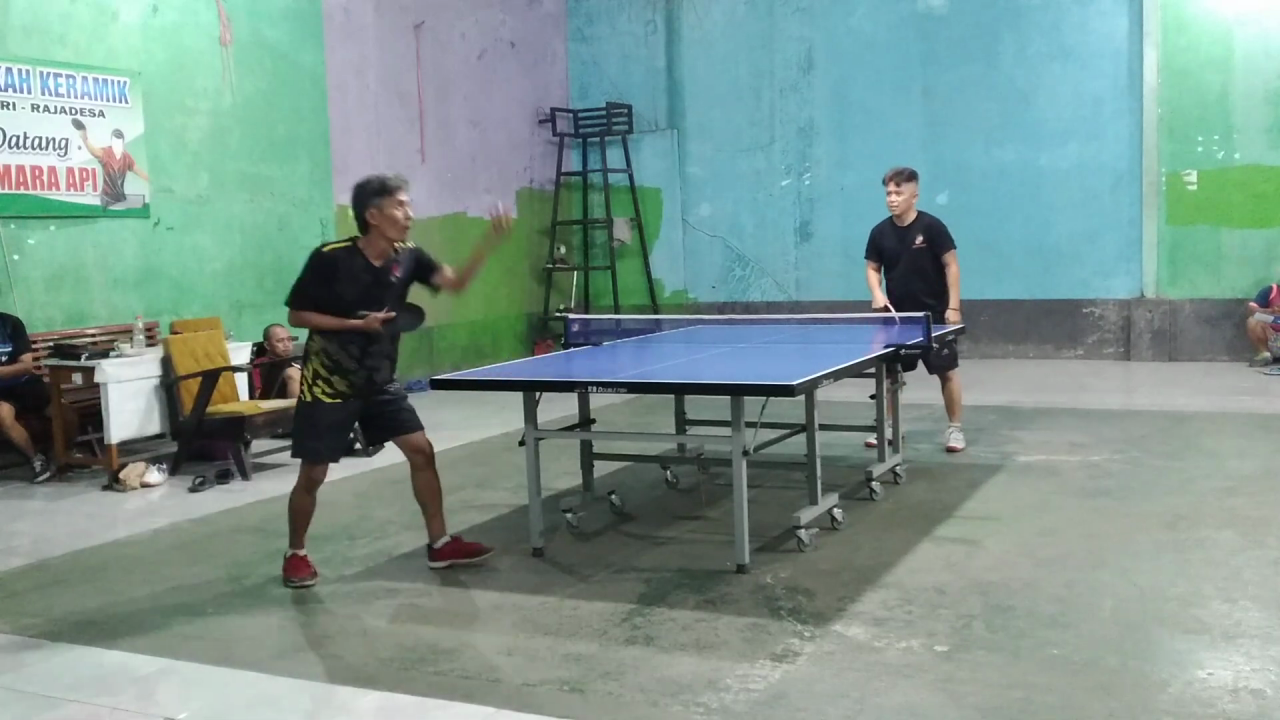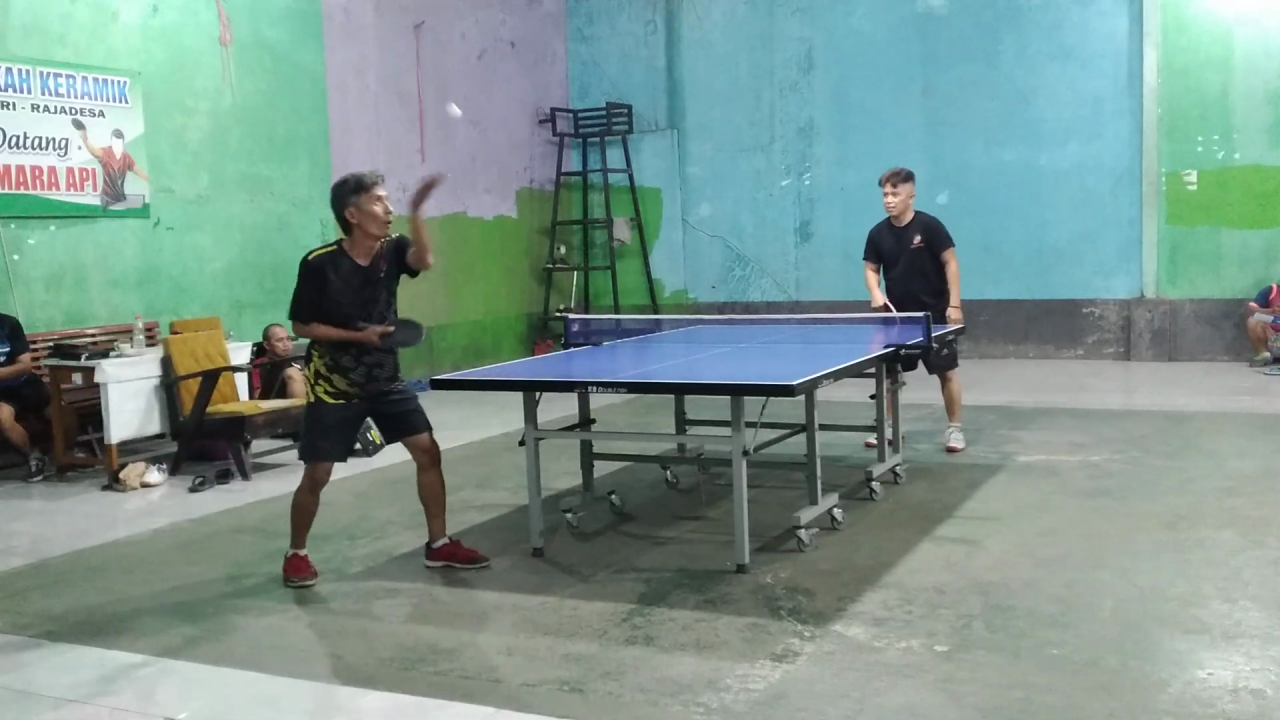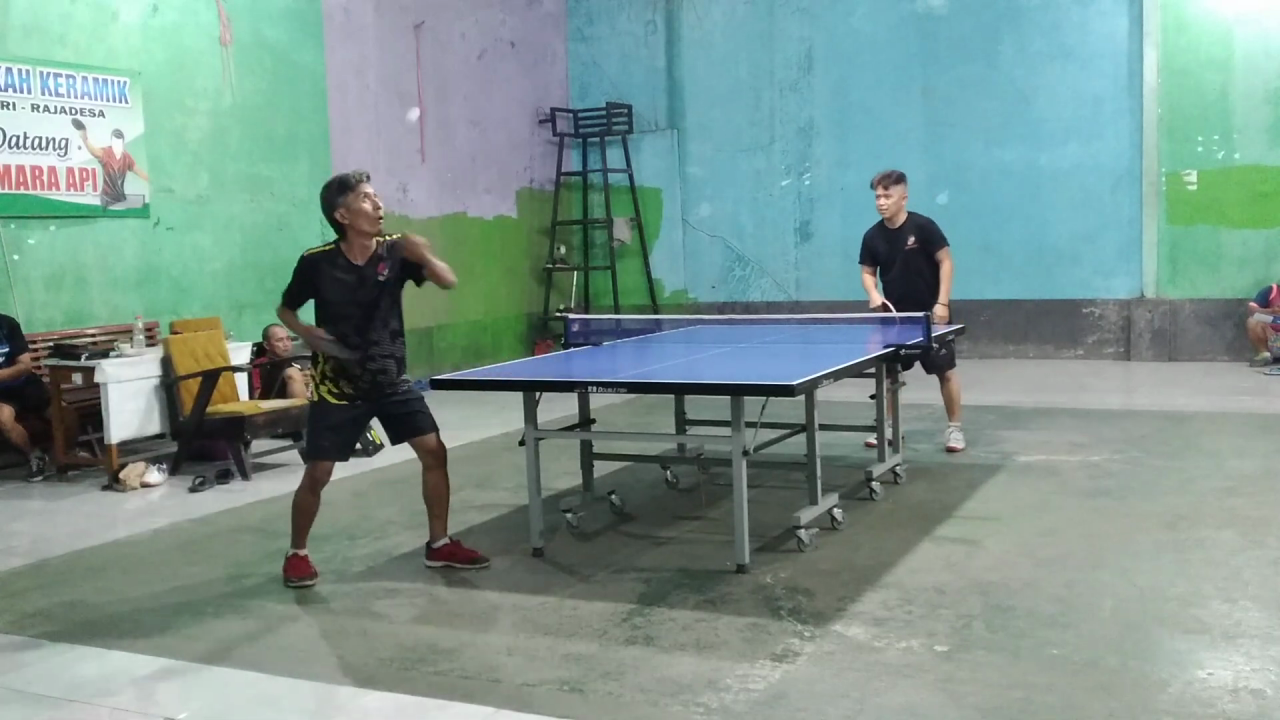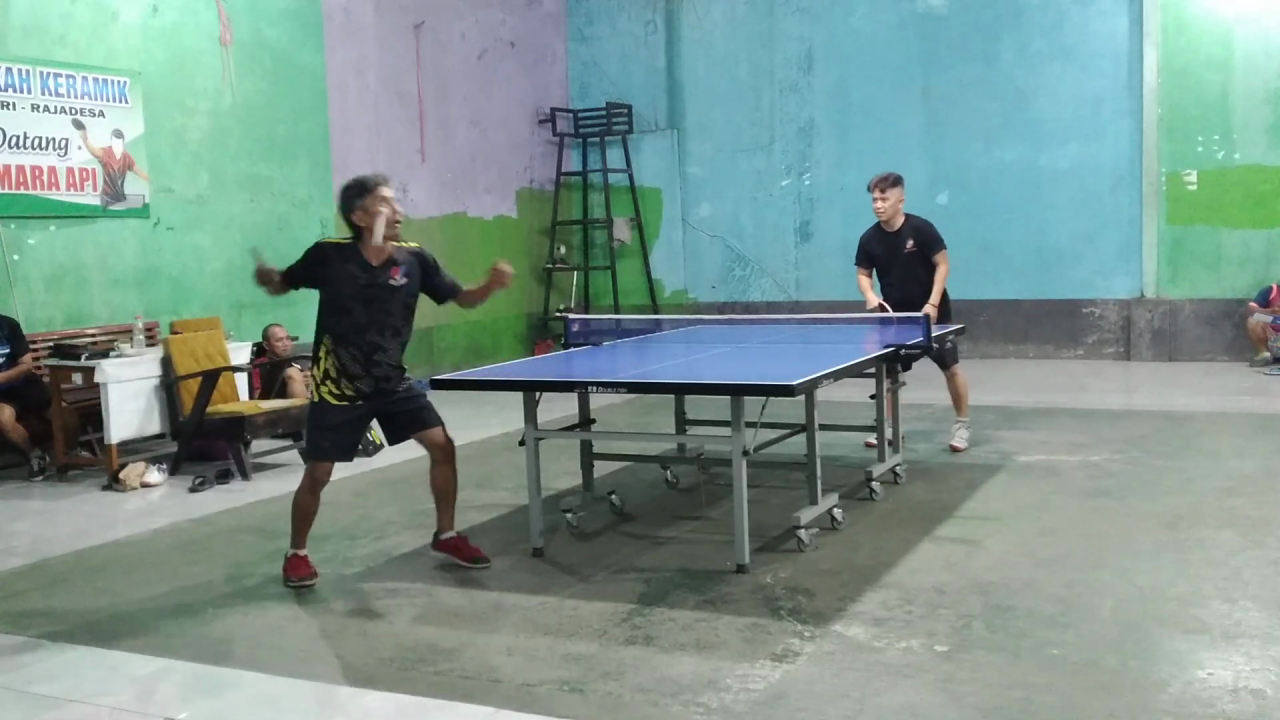
dt=0.2s
person 1, frame 1
left shoulder: (408, 257)
right shoulder: (329, 258)
left elbow: (451, 283)
right elbow: (297, 315)
left wrist: (490, 241)
right wrist: (358, 323)
left hip: (380, 382)
right hip: (327, 384)
left knee: (422, 452)
right knee: (313, 474)
left ankle: (441, 544)
right ankle: (296, 554)
person 1, frame 2
left shoulder: (393, 249)
right shoulder: (318, 264)
left elbow: (423, 260)
right elbow: (301, 325)
left wrist: (417, 210)
right wrist: (356, 336)
left hip: (386, 379)
right hip: (333, 385)
left knee: (428, 451)
right knee: (317, 475)
left ankle: (439, 544)
right ankle: (296, 553)
person 1, frame 3
left shoulder: (397, 250)
right shoulder: (317, 263)
left elbow: (446, 281)
right elbow: (288, 311)
left wrist: (425, 258)
right wrist: (310, 333)
left hip: (392, 381)
right hip: (338, 386)
left knee: (434, 452)
right knee: (318, 474)
left ankle: (440, 544)
right ankle: (297, 553)
person 1, frame 4
left shoulder: (414, 259)
right shoulder: (329, 255)
left elbow: (461, 298)
right elbow: (279, 284)
left wrist: (492, 283)
right wrist: (269, 278)
left hip: (391, 380)
right hip: (339, 386)
left knee: (441, 446)
right knee: (318, 476)
left ankle: (446, 537)
right ankle: (297, 553)
person 2, frame 1
left shoulder: (932, 226)
right shoulder: (880, 232)
left elbow: (951, 265)
right elbow: (873, 268)
left wrist: (953, 306)
right wrist: (877, 293)
left hip: (934, 314)
right hip: (897, 314)
left knee: (946, 372)
left ankle: (955, 429)
right ankle: (890, 426)
person 2, frame 2
left shoulder: (929, 226)
right shoulder: (878, 233)
left elbow: (951, 263)
right elbow: (871, 268)
left wrist: (954, 304)
right wrist: (876, 292)
left hip: (934, 313)
right hip: (897, 314)
left knee: (946, 372)
left ankle: (955, 429)
right ankle: (890, 426)
person 2, frame 3
left shoulder: (923, 226)
right shoulder: (872, 236)
left elbow: (945, 261)
right elbow: (868, 272)
left wrist: (942, 302)
right wrist: (874, 294)
left hip: (930, 313)
right hip: (895, 314)
left knee: (945, 371)
left ankle: (954, 428)
right ankle: (890, 426)
person 2, frame 4
left shoulder: (921, 228)
right shoulder: (869, 239)
left elbow: (942, 264)
right elbow: (863, 274)
left wrist: (933, 304)
right wrist: (870, 295)
left hip: (931, 311)
right hip: (895, 314)
left knee: (951, 366)
left ankle: (962, 423)
right ankle: (890, 426)
